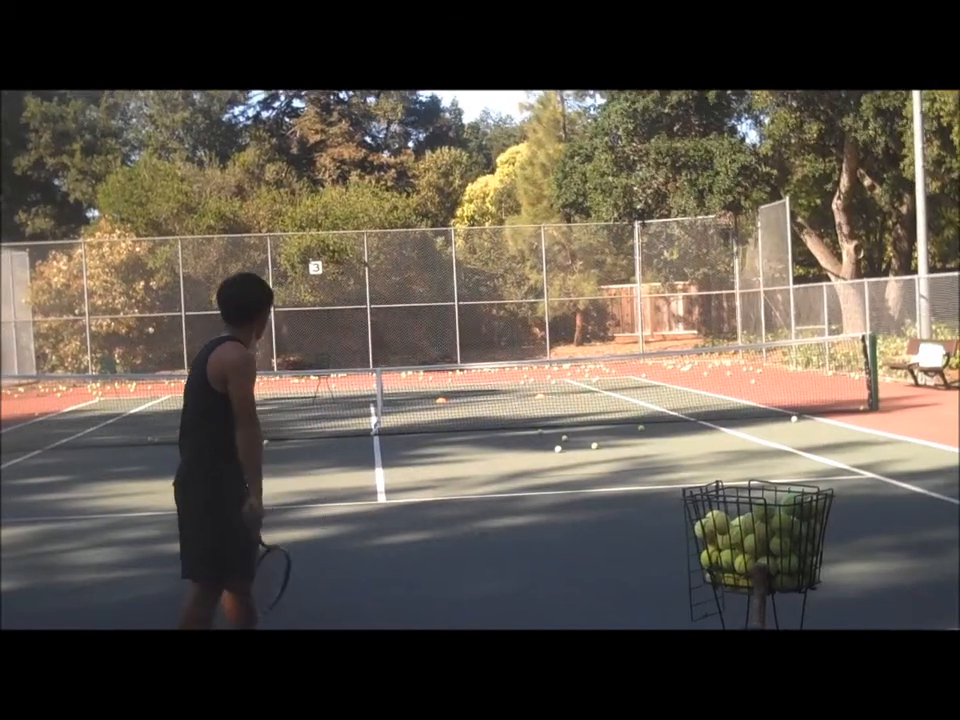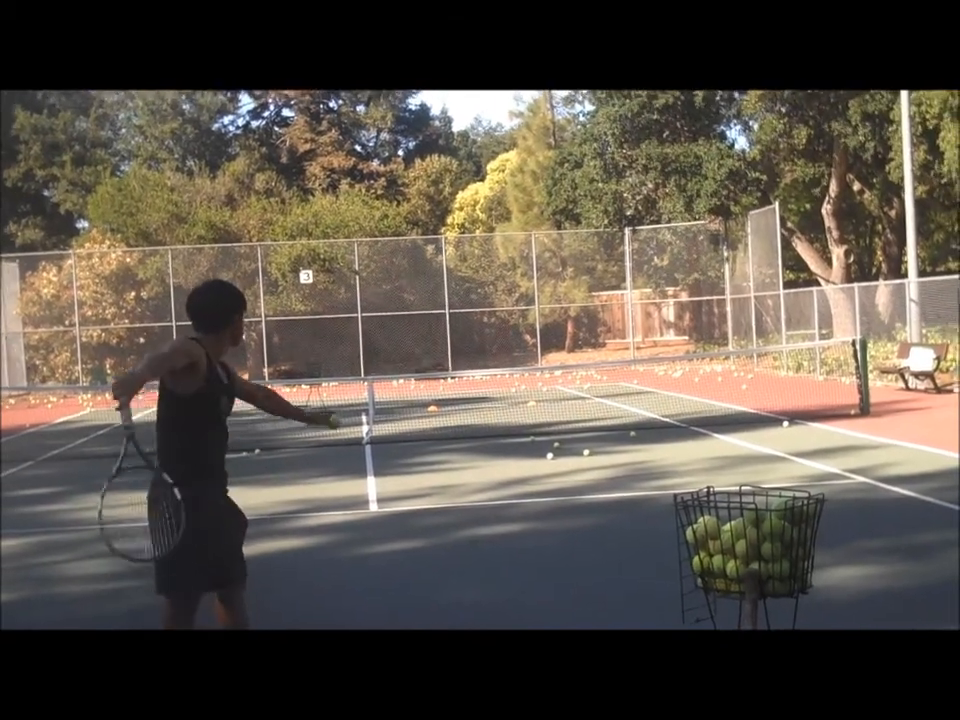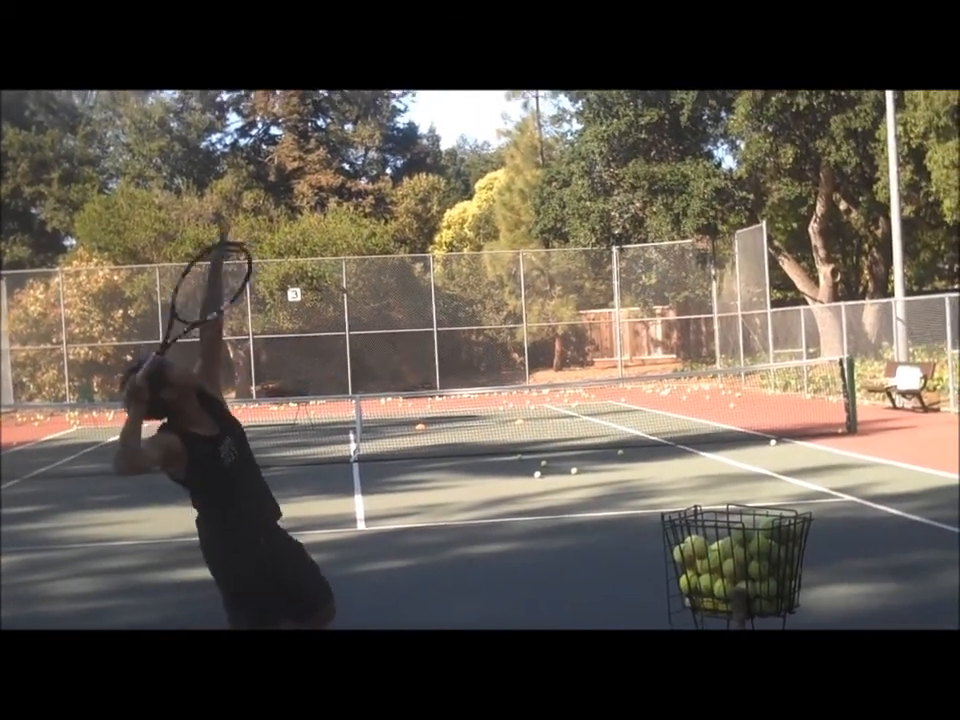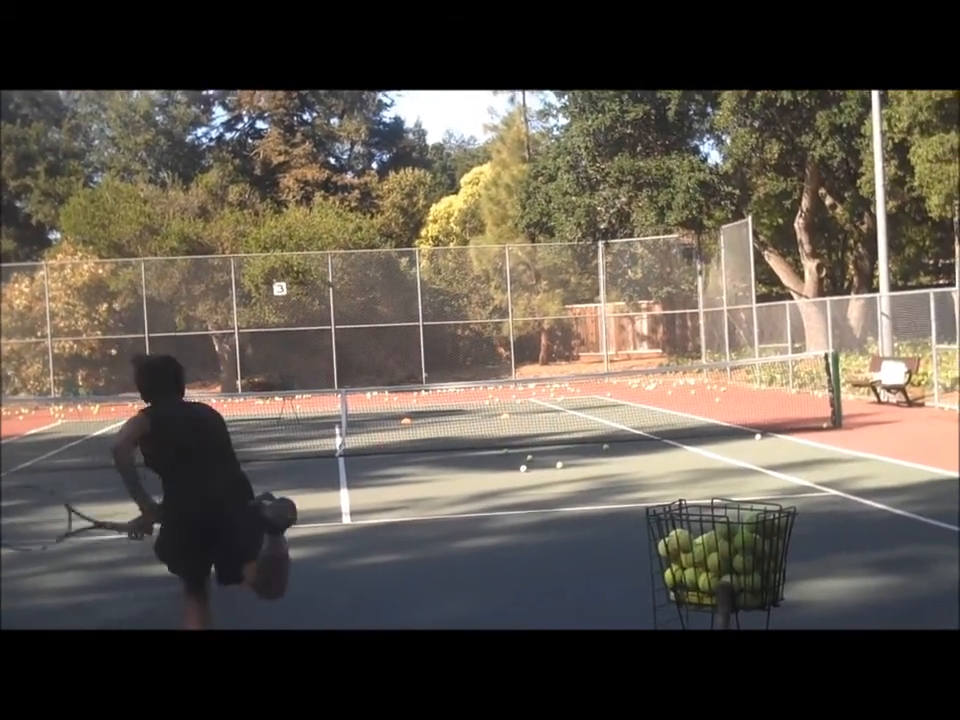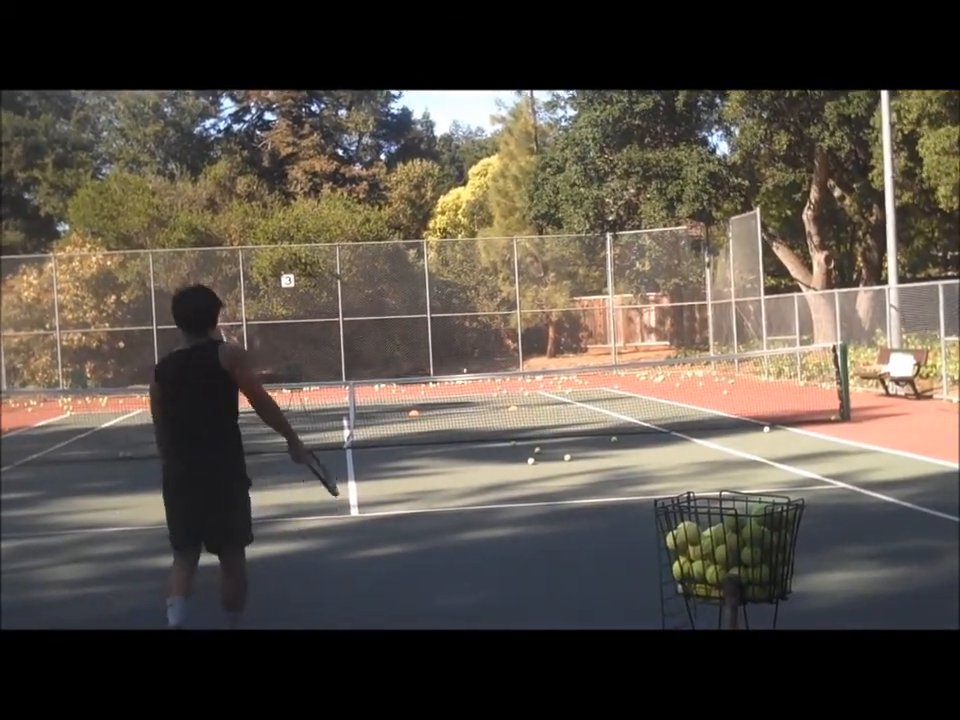
dt=1s
person 1, frame 1
left shoulder: (215, 352)
right shoulder: (237, 357)
right elbow: (247, 429)
left wrist: (245, 492)
right wrist: (255, 495)
left hip: (209, 480)
right hip: (212, 485)
left knee: (238, 575)
right knee: (209, 584)
person 1, frame 2
left shoulder: (219, 369)
right shoulder: (188, 353)
left elbow: (260, 395)
right elbow: (158, 361)
left wrist: (306, 416)
right wrist: (135, 378)
left hip: (209, 495)
right hip: (182, 498)
left knee: (232, 585)
right knee: (183, 599)
person 1, frame 3
left shoulder: (208, 395)
right shoulder: (171, 444)
left elbow: (210, 326)
right elbow: (126, 464)
left wrist: (217, 265)
right wrist: (135, 410)
left hip: (266, 533)
right hip: (231, 545)
left knee: (319, 610)
person 1, frame 4
left shoulder: (145, 420)
right shoulder: (209, 414)
left elbow: (121, 451)
left wrist: (146, 506)
left hip: (182, 511)
right hip: (232, 499)
left knee: (194, 594)
right knee: (270, 582)
right ankle: (267, 516)
person 1, frame 5
left shoulder: (162, 369)
right shoulder: (228, 354)
left elbow: (160, 429)
right elbow: (261, 402)
right wrist: (292, 438)
left hip: (179, 475)
right hip: (225, 471)
left knee: (184, 556)
right knee: (232, 556)
left ankle: (175, 622)
right ankle: (234, 625)
